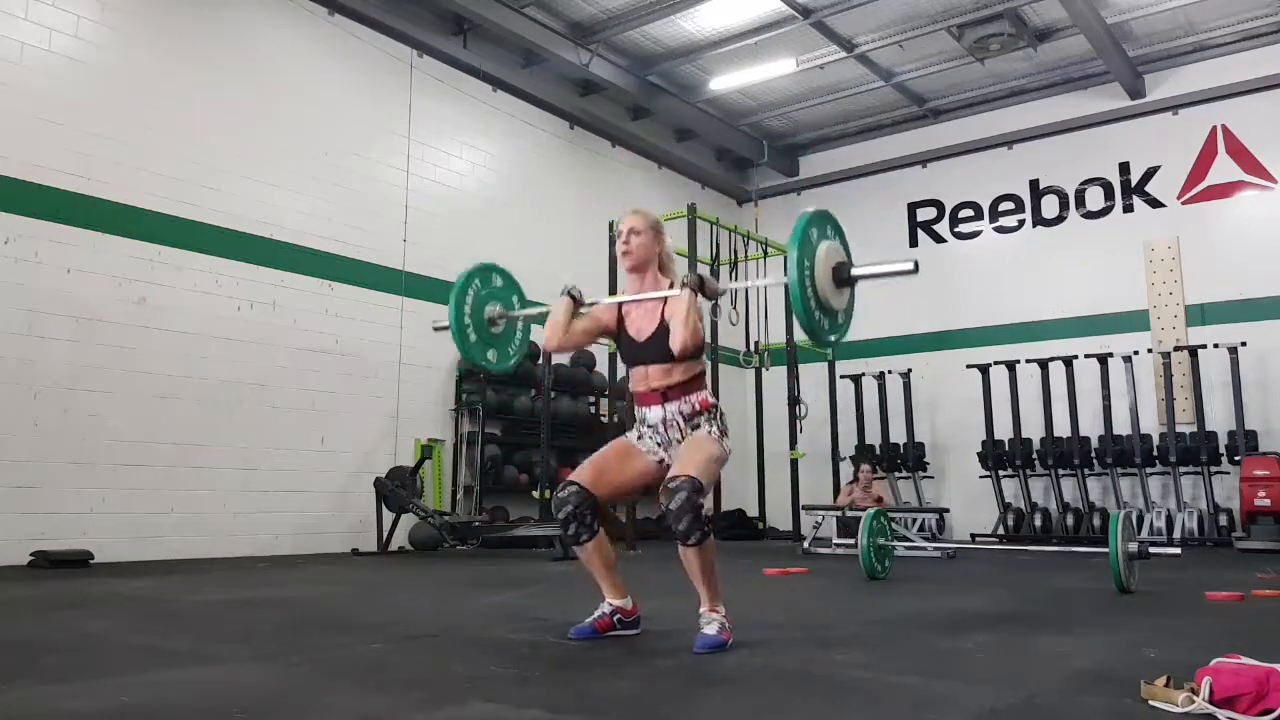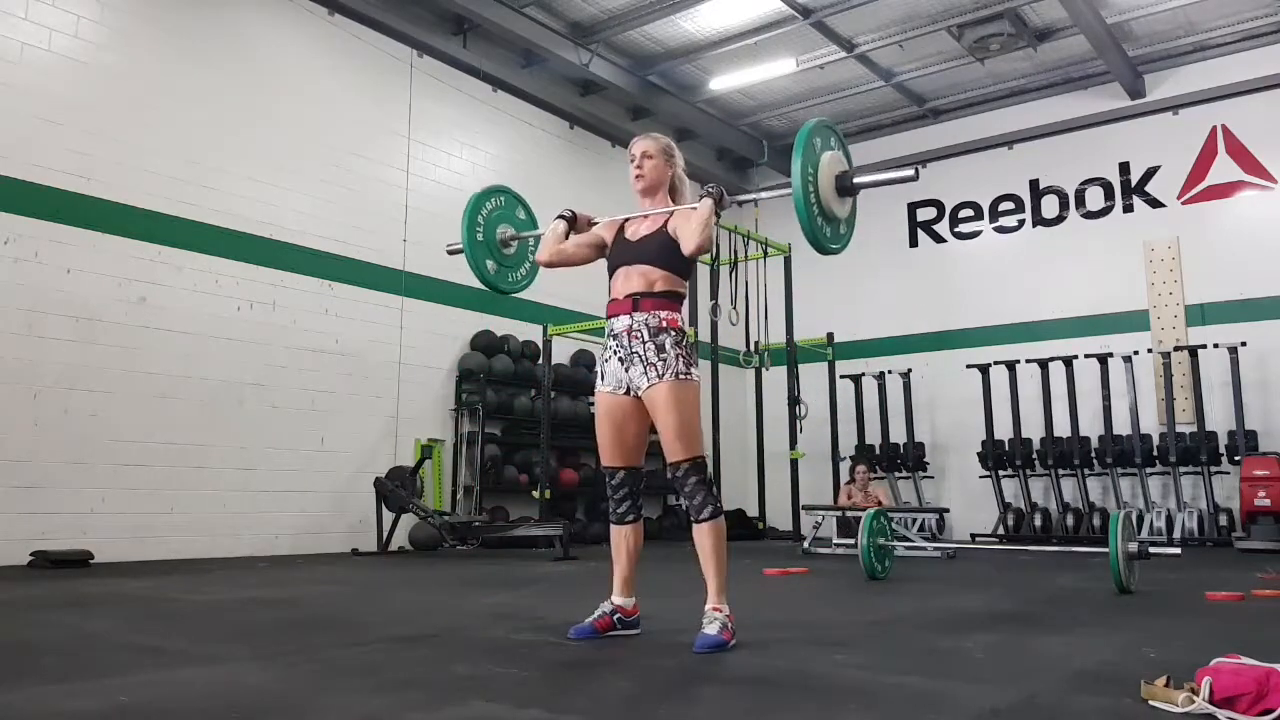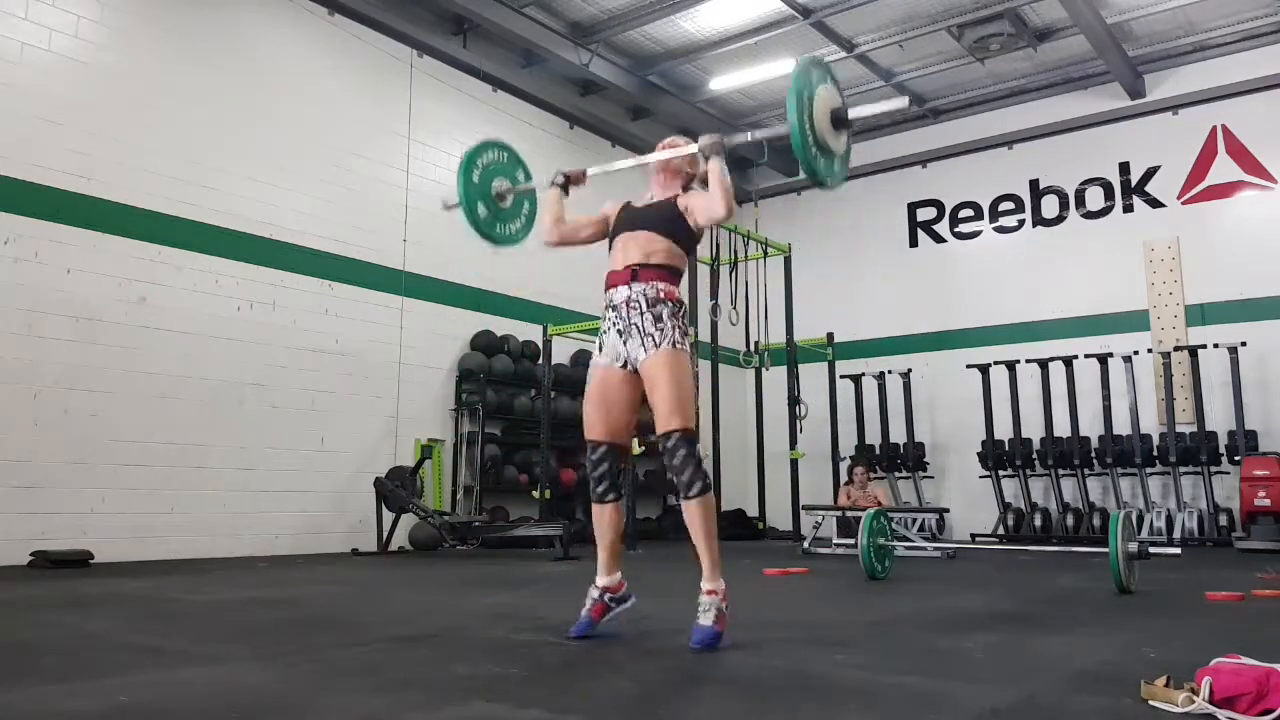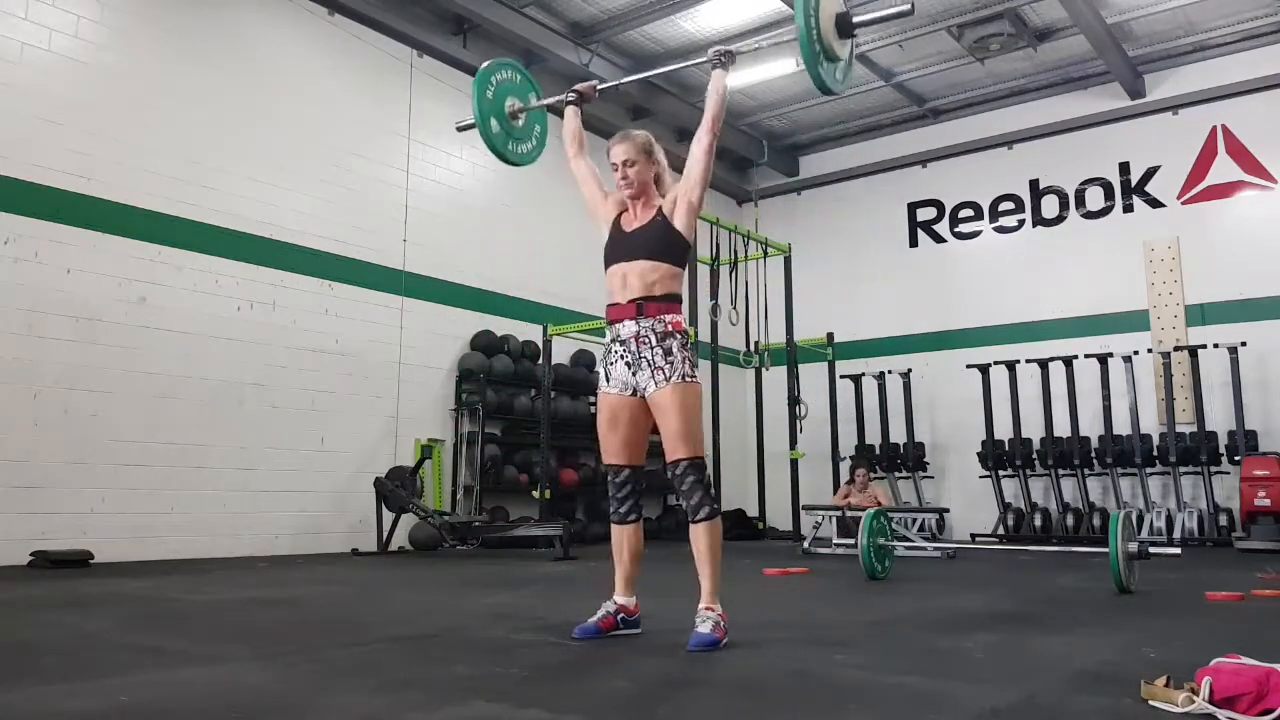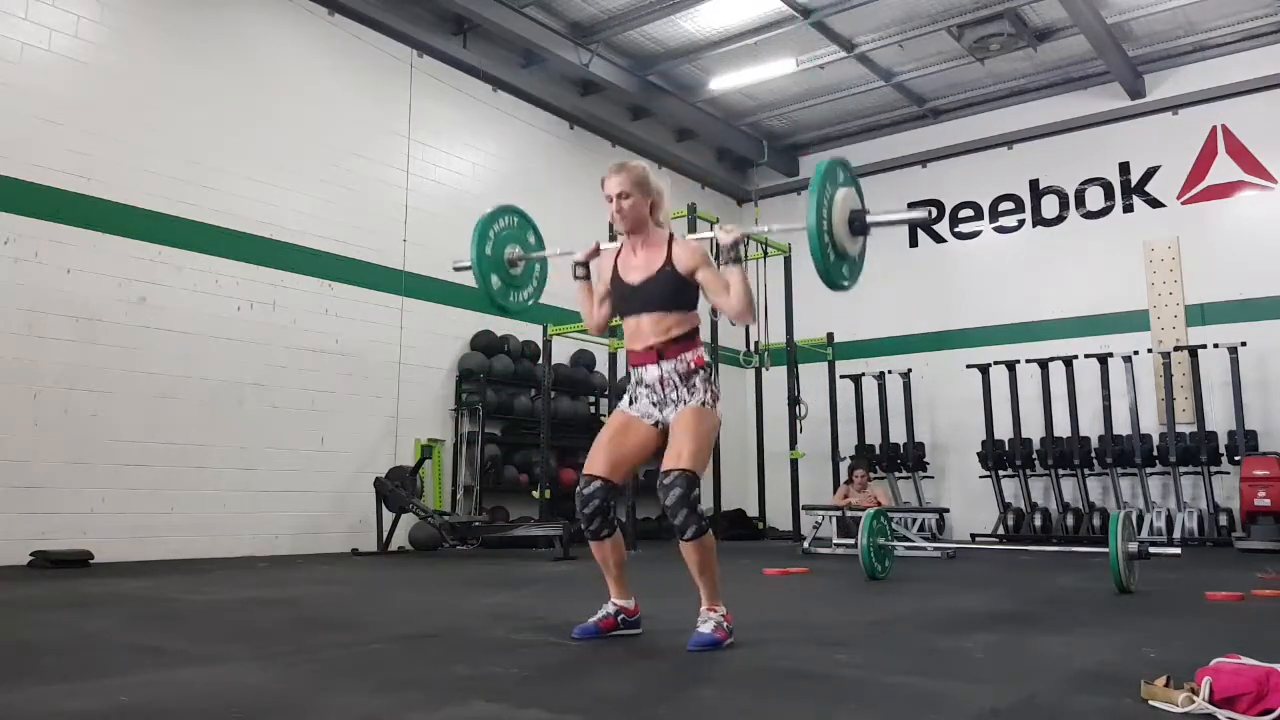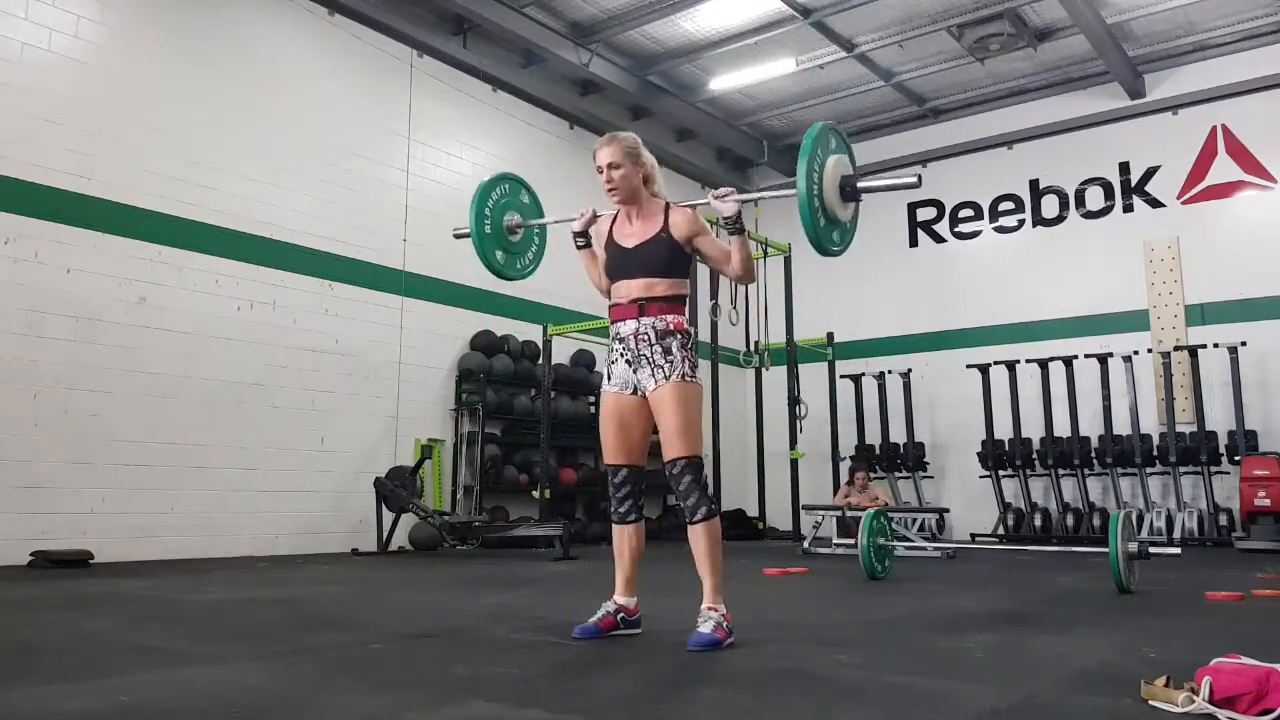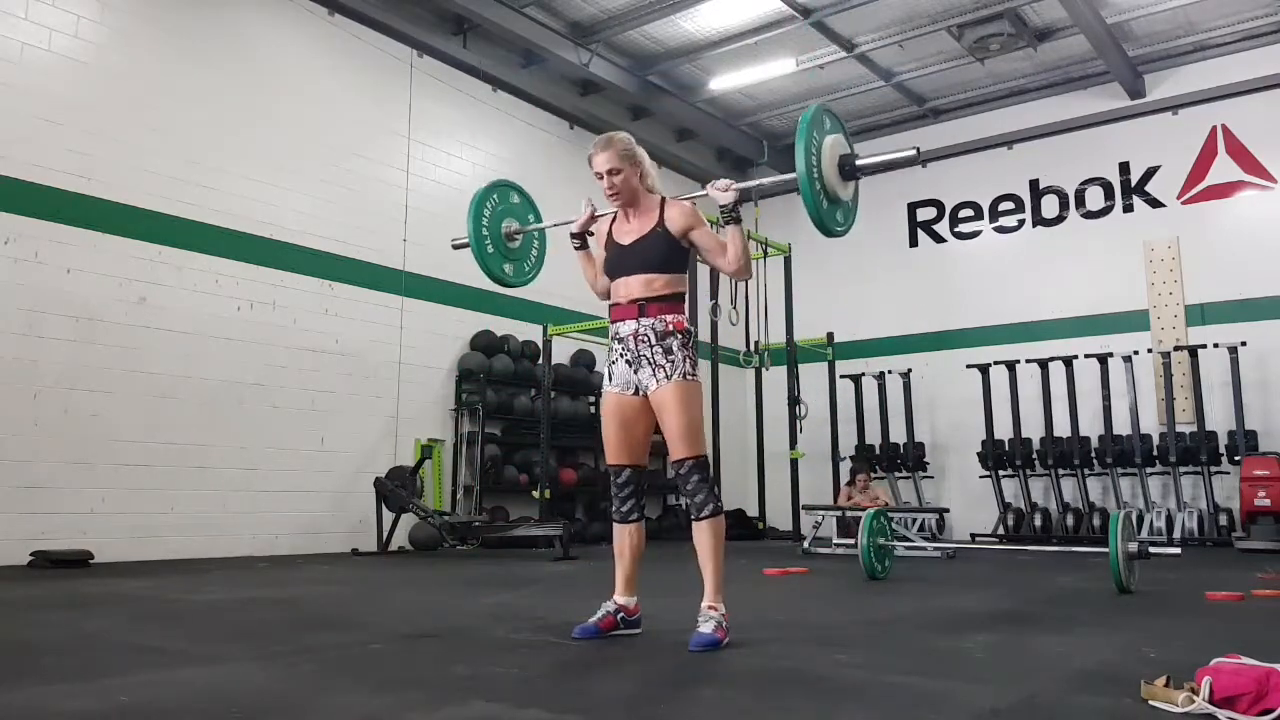
dt=0.4s
person 1, frame 1
left shoulder: (681, 292)
right shoulder: (613, 312)
left elbow: (682, 343)
right elbow: (552, 341)
left wrist: (690, 292)
right wrist: (567, 301)
left hip: (696, 425)
right hip: (647, 427)
left knee: (679, 496)
right knee: (571, 498)
left ankle: (713, 613)
right ankle: (618, 605)
person 1, frame 2
left shoulder: (682, 218)
right shoulder: (613, 228)
left elbow: (695, 244)
right elbow: (548, 255)
left wrist: (709, 204)
right wrist: (565, 221)
left hip: (663, 342)
right hip: (617, 347)
left knee: (688, 477)
right knee: (619, 482)
left ankle: (717, 610)
right ankle: (622, 604)
person 1, frame 3
left shoulder: (690, 201)
right shoulder: (622, 208)
left elbow: (719, 209)
right elbow: (556, 234)
left wrist: (714, 159)
right wrist: (559, 189)
left hip: (660, 316)
right hip: (616, 323)
left knee: (677, 449)
right knee: (600, 458)
left ankle: (713, 592)
right ankle: (610, 583)
person 1, frame 4
left shoulder: (679, 204)
right shoulder: (612, 212)
left elbow: (710, 129)
right elbow: (575, 155)
left wrist: (718, 73)
right wrist: (575, 104)
left hip: (666, 344)
right hip: (618, 349)
left knee: (687, 475)
right knee: (620, 482)
left ankle: (711, 609)
right ankle: (624, 603)
person 1, frame 5
left shoulder: (684, 252)
right shoulder: (610, 261)
left elbow: (741, 312)
right elbow: (595, 322)
left wrist: (731, 253)
right wrist: (582, 271)
left hip: (687, 385)
right hip: (641, 389)
left knee: (676, 491)
right knee: (590, 494)
left ankle: (714, 610)
right ankle: (622, 605)
person 1, frame 6
left shoulder: (680, 220)
right shoulder: (609, 228)
left elbow: (742, 273)
left wrist: (733, 222)
right wrist: (581, 238)
left hip: (667, 346)
right hip: (620, 351)
left knee: (685, 475)
right knee: (621, 483)
left ankle: (714, 609)
right ankle: (624, 603)
person 1, frame 7
left shoulder: (677, 213)
right shoulder: (610, 227)
left elbow: (738, 267)
left wrist: (730, 211)
right wrist: (579, 239)
left hip: (667, 344)
right hip: (621, 350)
left knee: (692, 474)
right knee: (623, 482)
left ankle: (713, 609)
right ankle: (624, 603)
